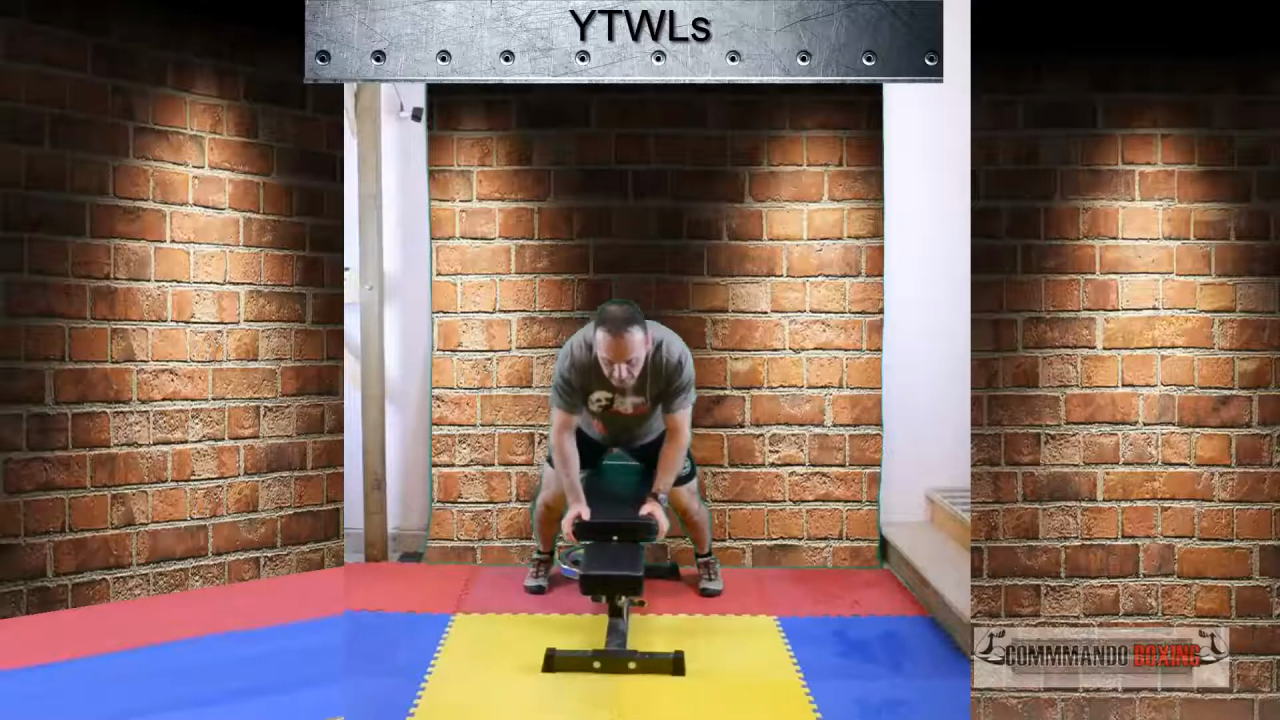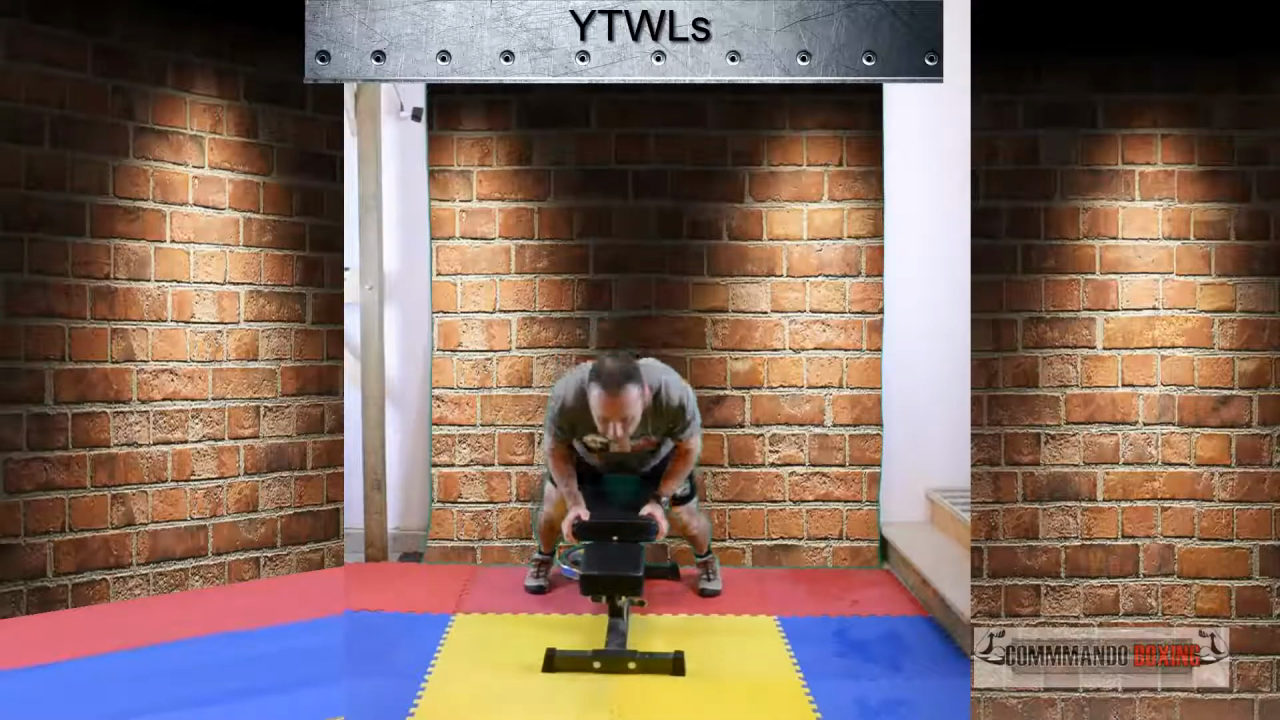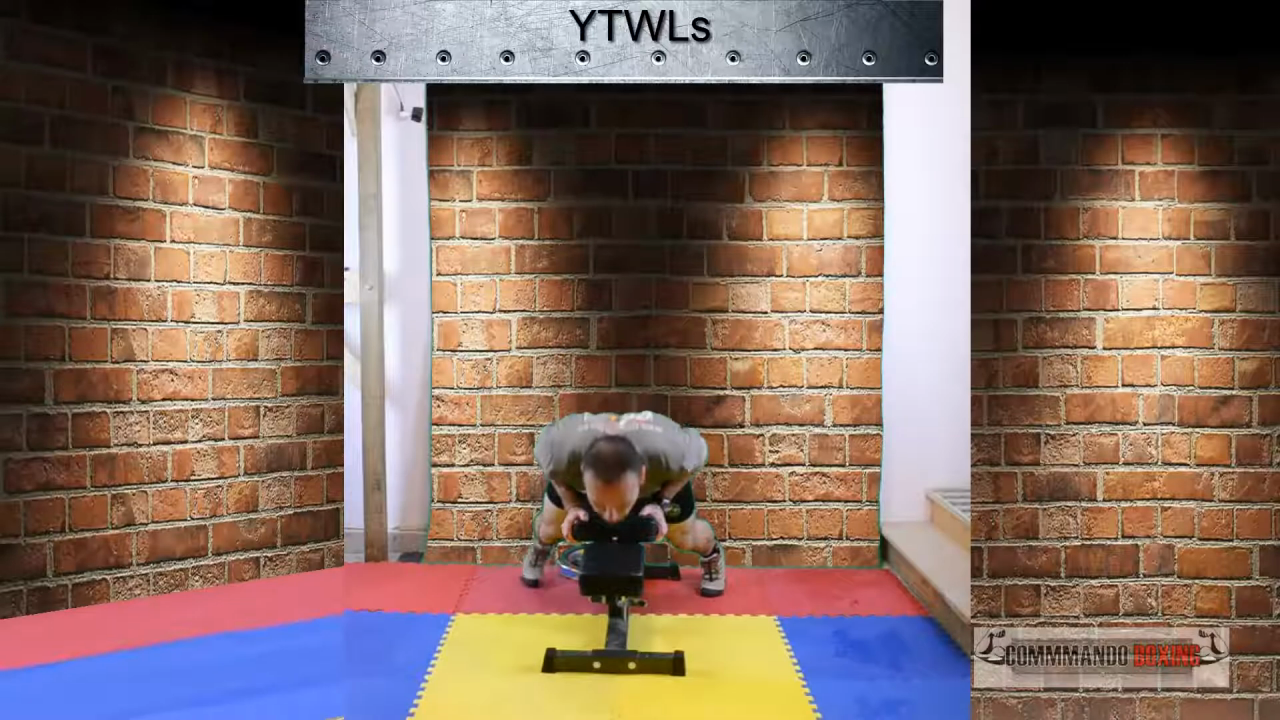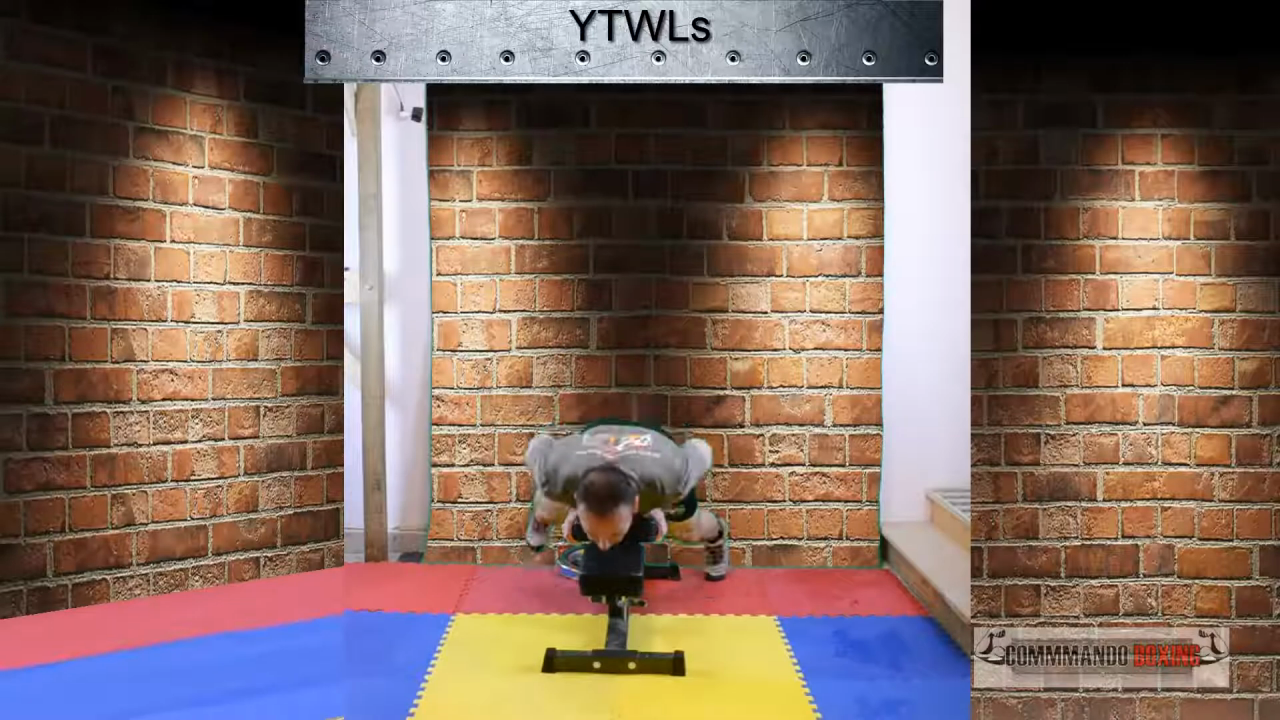
dt=0.4s
person 1, frame 1
left shoulder: (674, 355)
right shoulder: (574, 356)
left elbow: (677, 433)
right elbow: (563, 432)
left wrist: (658, 497)
right wrist: (576, 501)
left hip: (653, 430)
right hip: (589, 428)
left knee: (687, 503)
right knee: (551, 498)
left ankle: (705, 558)
right ankle: (543, 557)
person 1, frame 2
left shoulder: (674, 394)
right shoulder: (566, 396)
left elbow: (688, 450)
right elbow: (557, 450)
left wrist: (660, 500)
right wrist: (575, 503)
left knee: (687, 520)
right knee: (553, 513)
left ankle: (705, 558)
right ankle: (544, 557)
person 1, frame 3
left shoulder: (671, 454)
right shoulder: (561, 453)
left elbow: (700, 452)
left wrist: (661, 503)
right wrist: (572, 505)
left knee: (685, 537)
right knee: (551, 530)
left ankle: (711, 554)
right ankle: (541, 547)
person 1, frame 4
left shoulder: (668, 476)
right shoulder: (557, 476)
left elbow: (701, 450)
right elbow: (537, 446)
left wrist: (663, 506)
right wrist: (570, 508)
left knee: (690, 530)
right knee: (547, 511)
left ankle: (715, 535)
